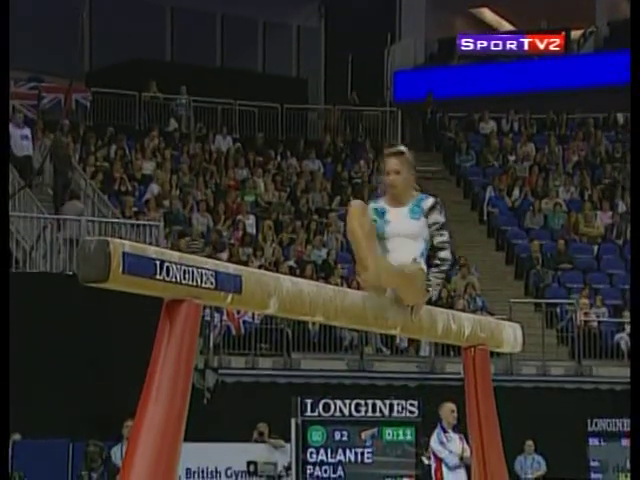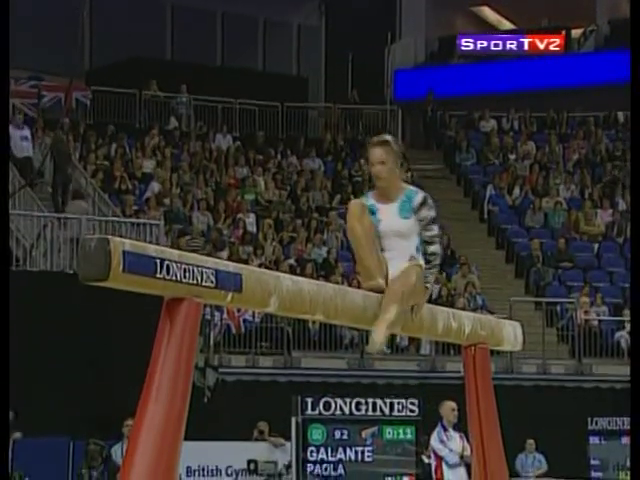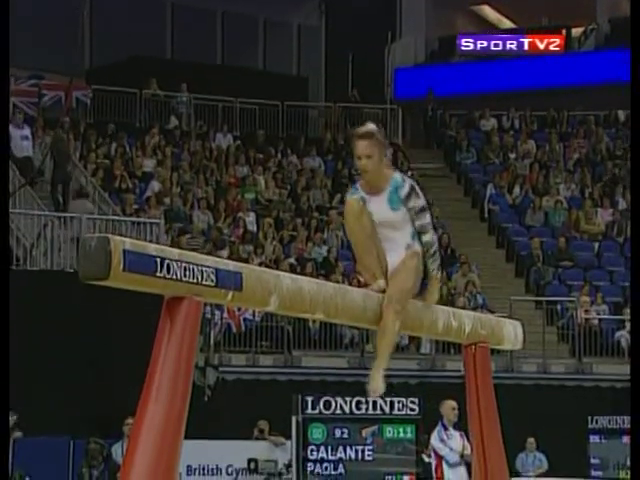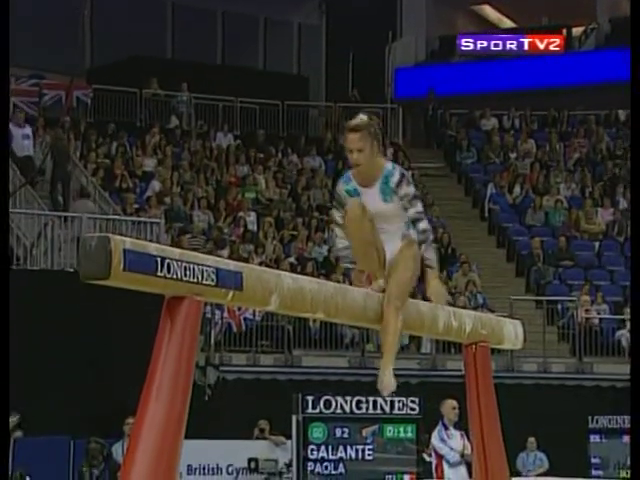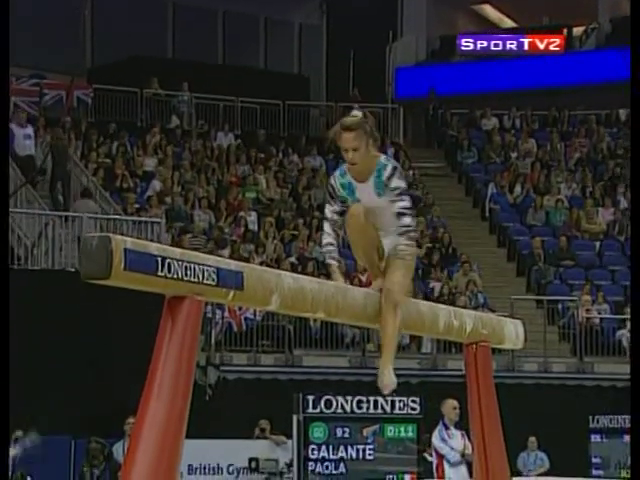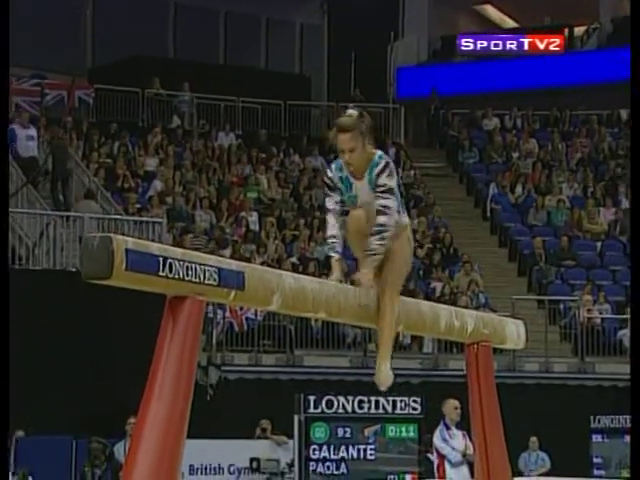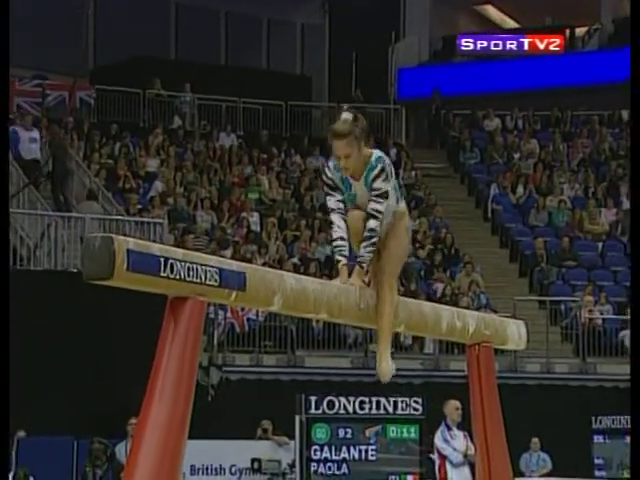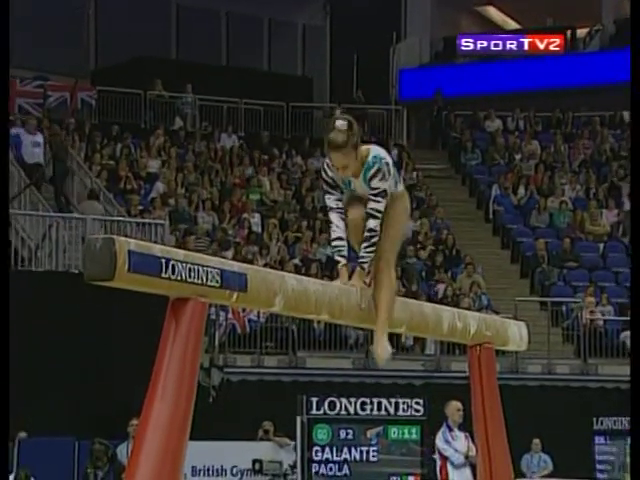
dt=0.1s
person 1, frame 1
left shoulder: (428, 205)
right shoulder: (375, 208)
left elbow: (444, 254)
left wrist: (427, 291)
left hip: (411, 283)
right hip: (379, 285)
right ankle: (376, 273)
person 1, frame 2
left shoulder: (418, 199)
right shoulder: (367, 203)
left elbow: (433, 247)
left wrist: (424, 288)
right wrist: (370, 273)
left hip: (409, 272)
right hip: (376, 273)
left knee: (396, 292)
right knee: (355, 207)
left ankle: (380, 332)
right ankle: (376, 277)
person 1, frame 3
left shoulder: (404, 186)
right shoulder: (356, 194)
left elbow: (428, 233)
left wrist: (433, 283)
right wrist: (370, 270)
left hip: (407, 257)
right hip: (376, 265)
left knee: (394, 300)
right knee: (351, 206)
left ankle: (378, 372)
right ankle: (377, 278)
person 1, frame 4
left shoulder: (396, 176)
right shoulder: (345, 185)
left elbow: (421, 225)
right elbow: (342, 232)
left wrist: (432, 275)
right wrist: (359, 273)
left hip: (403, 250)
right hip: (374, 254)
left knee: (393, 299)
right knee: (353, 209)
left ankle: (386, 368)
right ankle: (376, 278)
person 1, frame 5
left shoulder: (388, 169)
right shoulder: (339, 178)
left elbow: (405, 218)
right elbow: (330, 224)
left wrist: (402, 272)
right wrist: (334, 269)
left hip: (397, 245)
right hip: (370, 247)
left knee: (389, 299)
right knee: (355, 213)
left ankle: (386, 366)
right ankle: (376, 277)
person 1, frame 6
left shoulder: (382, 164)
right shoulder: (335, 172)
left elbow: (385, 217)
right elbow: (333, 217)
left wrist: (368, 266)
right wrist: (336, 263)
left hip: (396, 233)
right hip: (368, 231)
left knee: (388, 290)
right knee: (355, 219)
left ankle: (383, 362)
right ankle: (375, 275)
person 1, frame 7
left shoulder: (380, 165)
right shoulder: (332, 170)
left elbow: (376, 220)
right elbow: (336, 218)
left wrist: (359, 271)
right wrist: (342, 267)
left hip: (394, 221)
right hip: (364, 226)
left knee: (386, 280)
right knee: (353, 219)
left ankle: (384, 353)
right ankle: (372, 274)
person 1, frame 8
left shoulder: (378, 162)
right shoulder: (330, 169)
left elbow: (375, 221)
right elbow: (336, 219)
left wrist: (360, 273)
right wrist: (343, 270)
left hip: (393, 200)
right hip: (361, 200)
left knee: (384, 260)
right knee: (355, 220)
left ankle: (381, 330)
right ankle: (382, 292)
